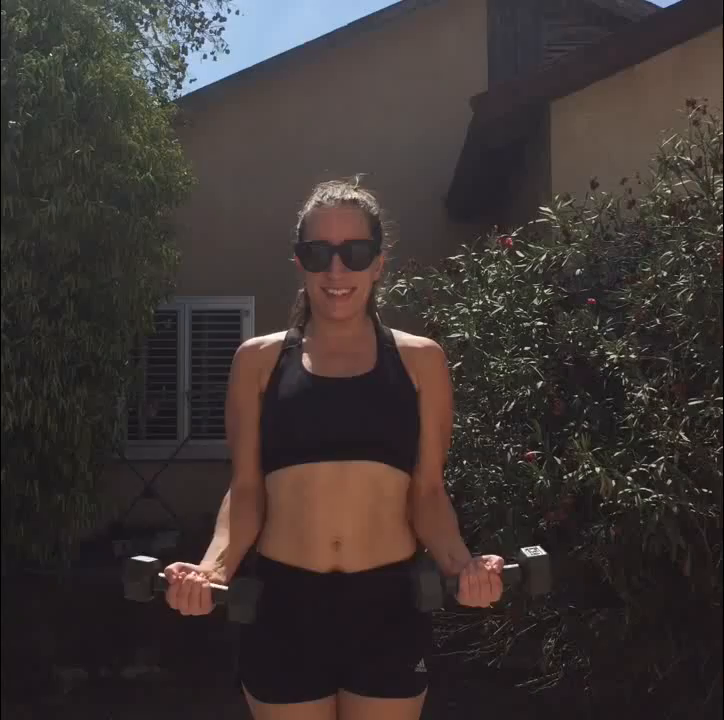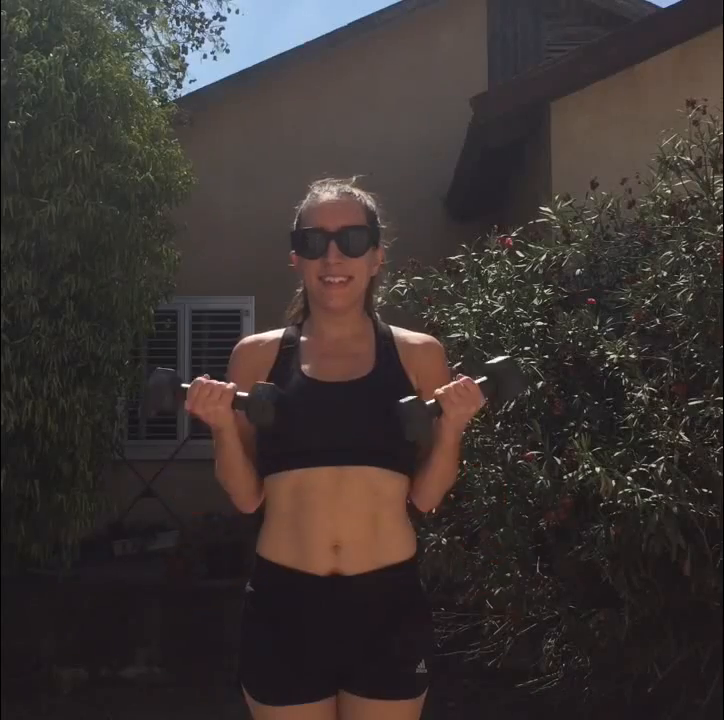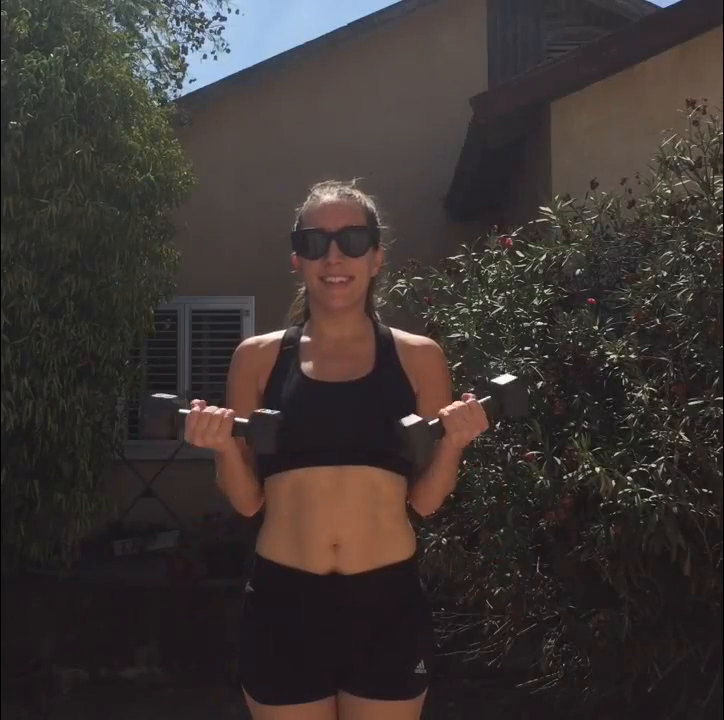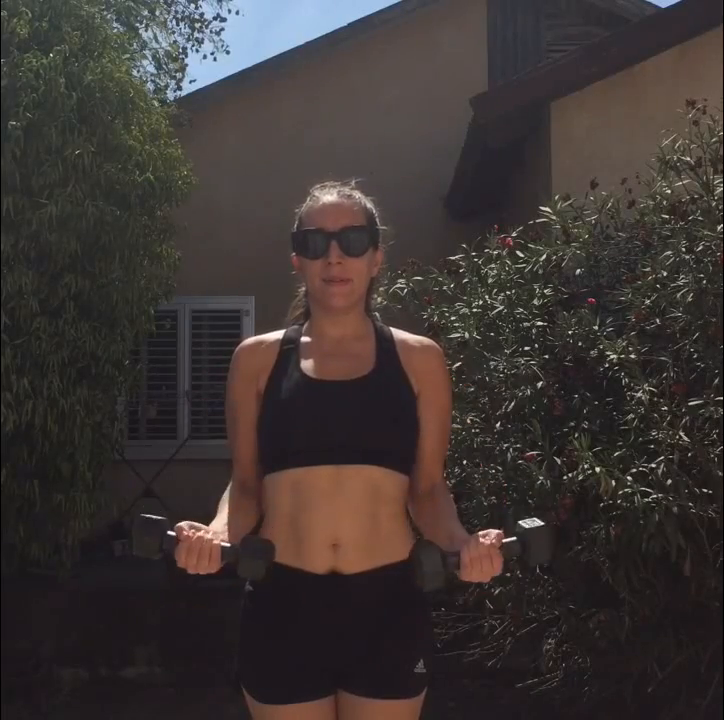
dt=0.3s
person 1, frame 1
left shoulder: (420, 360)
right shoulder: (259, 360)
left elbow: (427, 494)
right elbow: (247, 492)
left wrist: (462, 563)
right wrist: (214, 565)
left hip: (388, 603)
right hip: (285, 602)
person 1, frame 2
left shoulder: (418, 355)
right shoulder: (258, 356)
left elbow: (426, 494)
right elbow: (247, 496)
left wrist: (452, 424)
right wrist: (221, 424)
left hip: (389, 604)
right hip: (284, 603)
person 1, frame 3
left shoulder: (418, 357)
right shoulder: (258, 358)
left elbow: (424, 498)
right elbow: (248, 498)
left wrist: (454, 442)
right wrist: (221, 448)
left hip: (388, 602)
right hip: (284, 602)
person 1, frame 4
left shoulder: (418, 359)
right shoulder: (258, 358)
left elbow: (427, 488)
right elbow: (246, 485)
left wrist: (463, 541)
right wrist: (217, 534)
left hip: (387, 604)
right hip: (284, 603)
